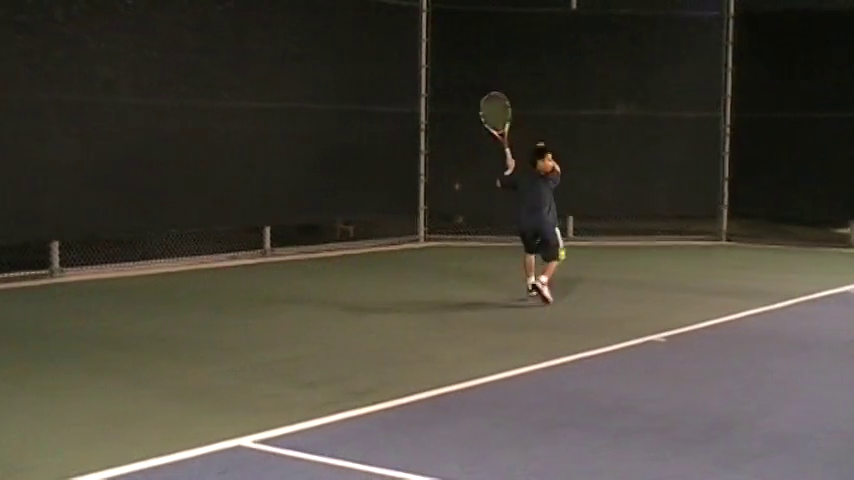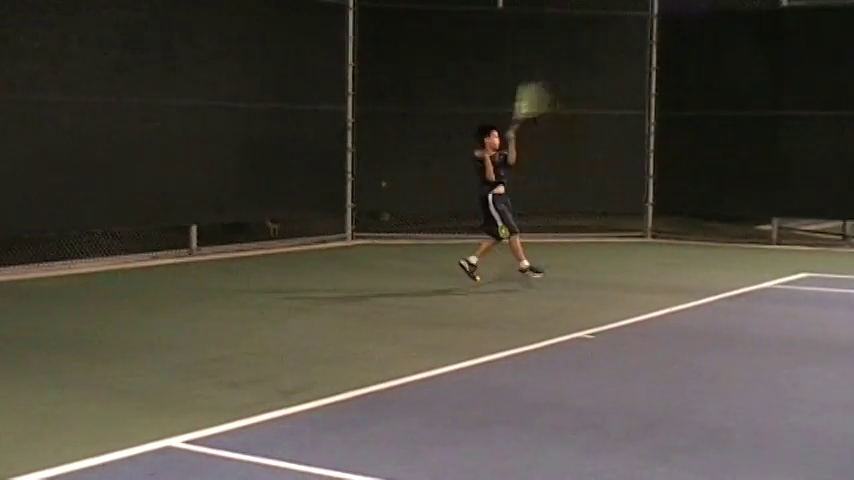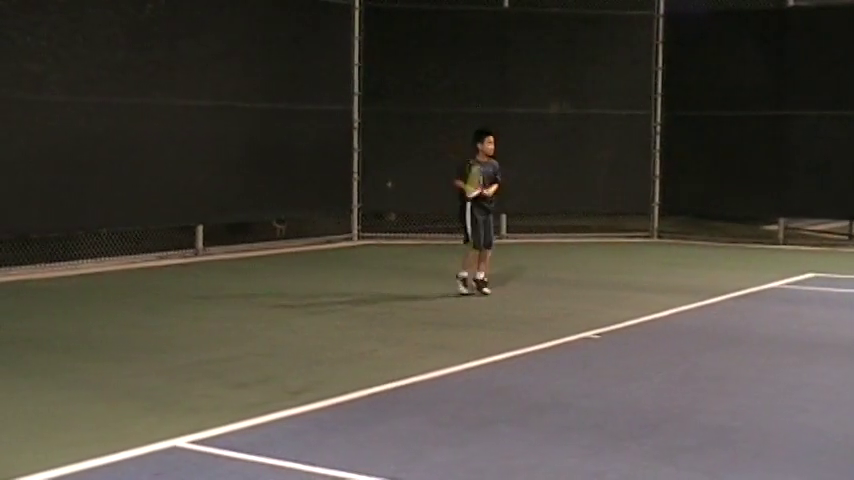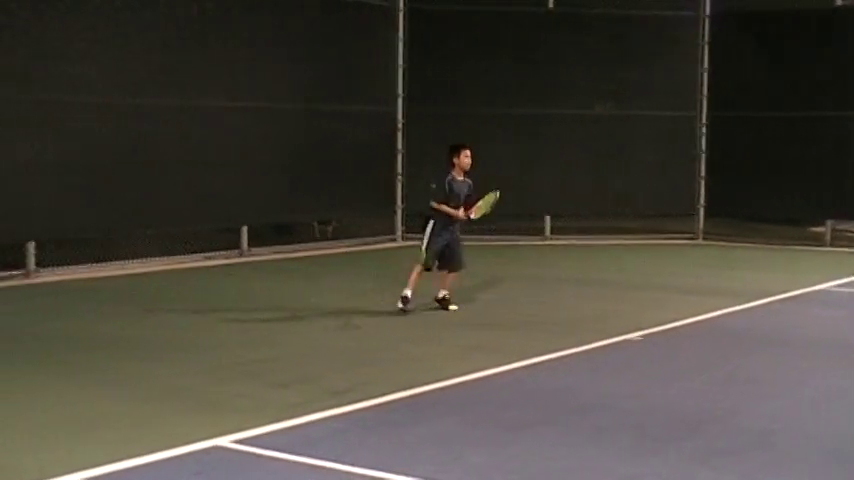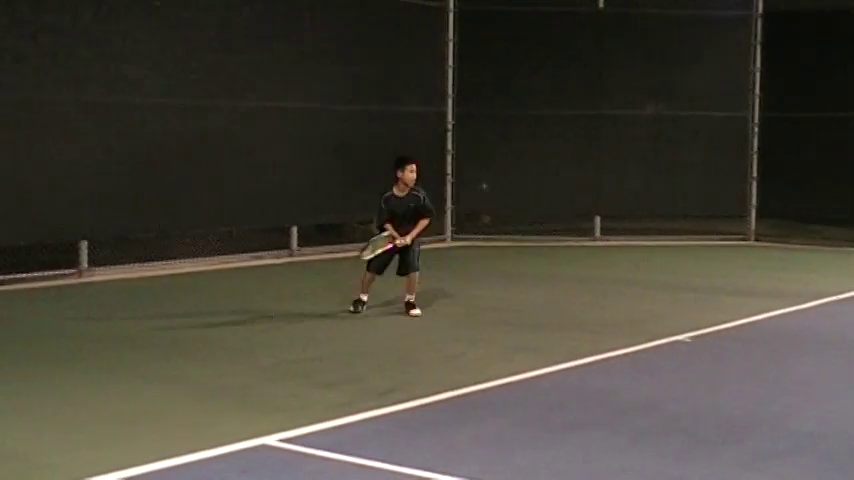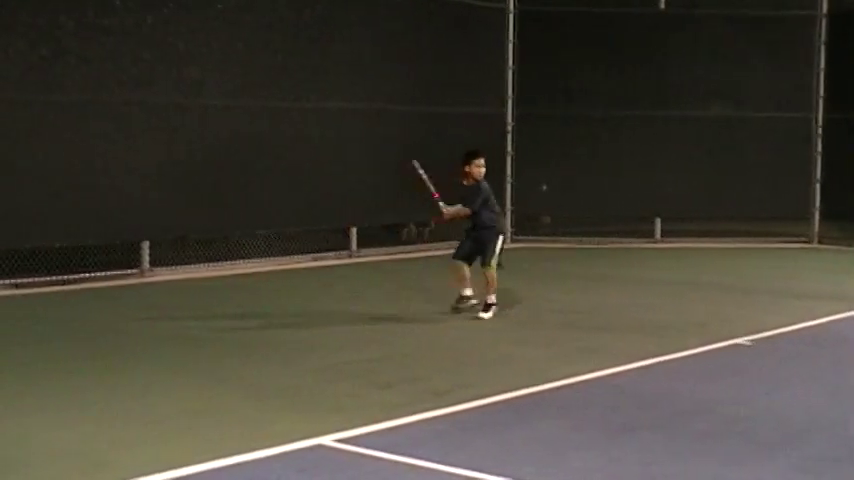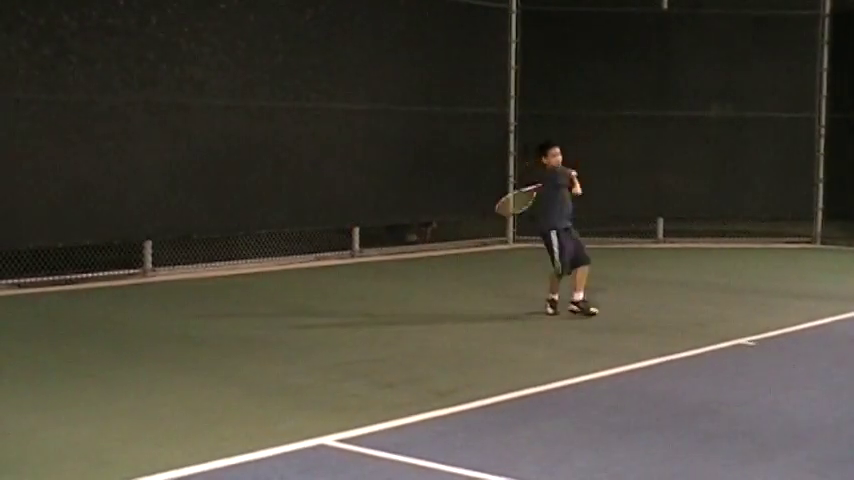
dt=0.7s
person 1, frame 1
left shoulder: (520, 176)
right shoulder: (549, 179)
left elbow: (501, 183)
right elbow: (557, 171)
left wrist: (510, 169)
right wrist: (542, 149)
left hip: (525, 224)
right hip: (546, 224)
left knee: (530, 252)
right knee: (555, 257)
left ankle: (531, 284)
right ankle: (541, 282)
person 1, frame 2
left shoulder: (500, 155)
right shoulder: (480, 158)
left elbow: (512, 160)
right elbow: (490, 179)
left wrist: (511, 140)
right wrist: (486, 159)
left hip: (501, 198)
right hip: (492, 199)
left knee: (496, 236)
right knee: (512, 232)
left ankle: (471, 262)
right ankle: (524, 265)
person 1, frame 3
left shoulder: (494, 165)
right shoulder: (469, 165)
right elbow: (457, 182)
left wrist: (490, 190)
right wrist: (473, 189)
left hip: (486, 208)
right hip: (472, 206)
left knee: (487, 244)
right knee: (476, 243)
left ankle: (480, 278)
right ankle: (463, 277)
person 1, frame 4
left shoulder: (468, 184)
right shoulder: (447, 181)
left elbow: (465, 206)
right elbow: (434, 203)
left wrist: (467, 212)
right wrist: (455, 213)
left hip: (452, 228)
right hip: (436, 224)
left knee: (456, 264)
right knee: (424, 261)
left ankle: (442, 295)
right ankle: (406, 295)
person 1, frame 5
left shoulder: (419, 195)
right shoulder: (387, 198)
left elbow: (427, 217)
right elbow: (385, 223)
left wrist: (411, 236)
right wrist: (396, 237)
left hip: (411, 236)
right hip: (391, 236)
left knee: (413, 268)
right knee: (372, 269)
left ankle: (410, 301)
right ankle: (362, 299)
person 1, frame 6
left shoulder: (481, 187)
right shoulder: (465, 186)
left elbow: (468, 210)
right elbow: (464, 206)
left wrist: (451, 214)
right wrist: (450, 210)
left hip: (494, 229)
right hip: (477, 228)
left knee: (488, 264)
right knee: (459, 258)
left ankle: (491, 301)
right ankle: (467, 295)
person 1, frame 7
right shoulder: (556, 172)
right elbow: (572, 174)
left wrist: (576, 187)
left hip: (566, 226)
right hip: (553, 228)
left knee: (583, 262)
right knee: (561, 267)
left ankle: (577, 300)
right ankle: (552, 299)
